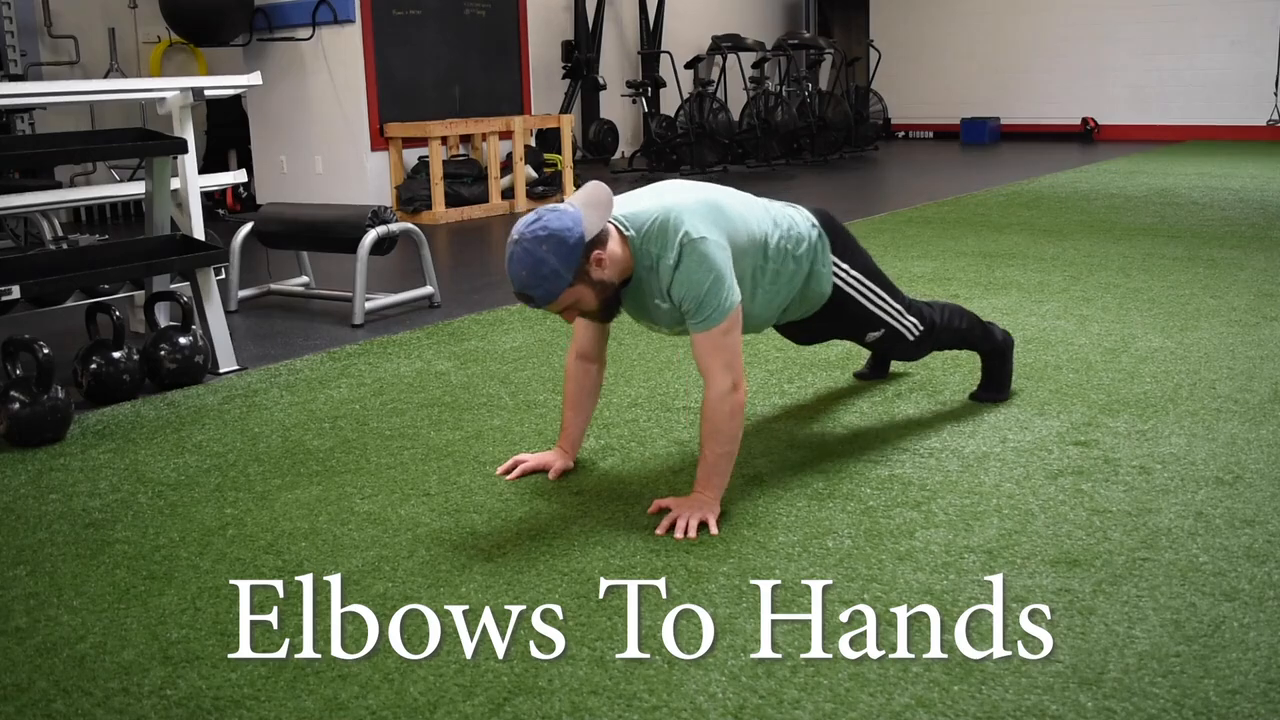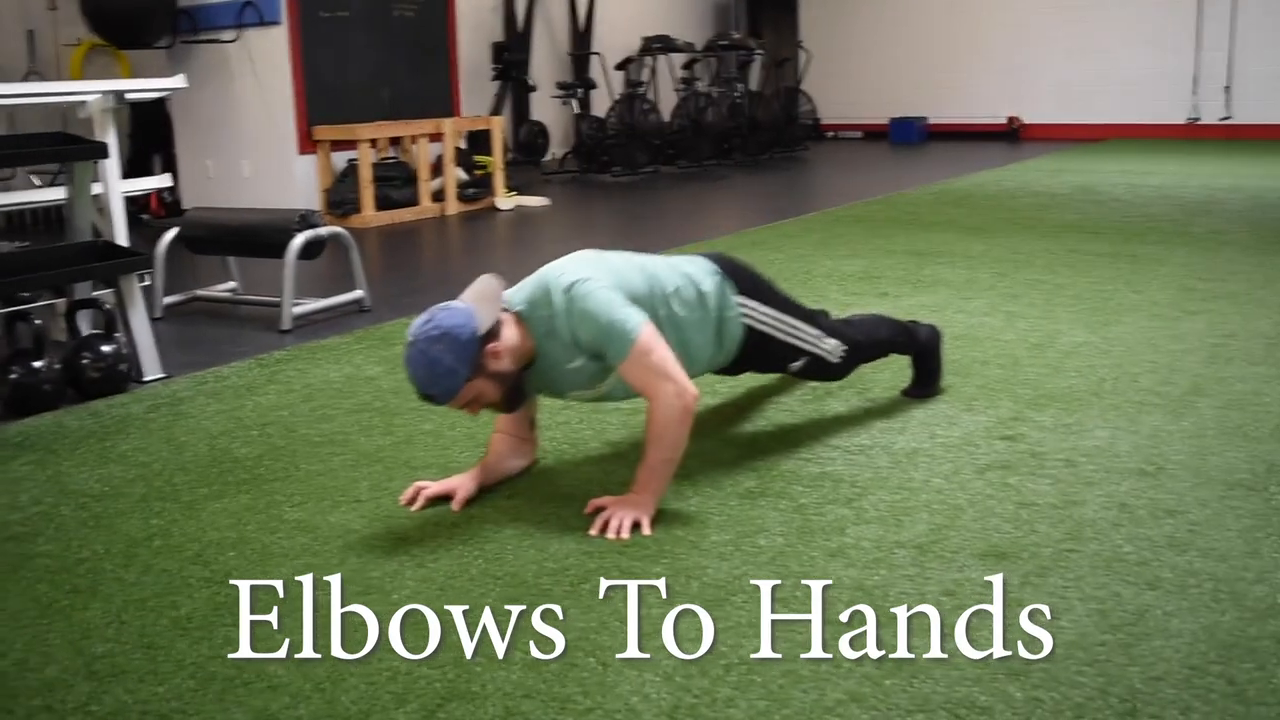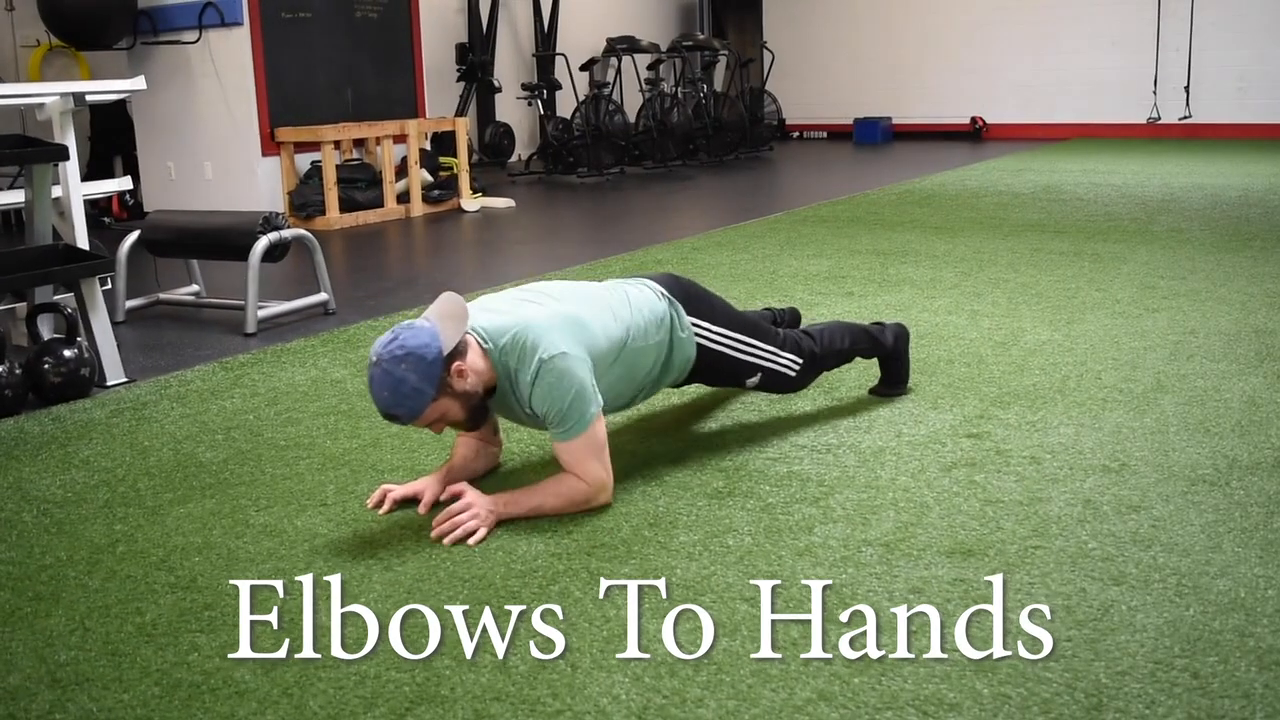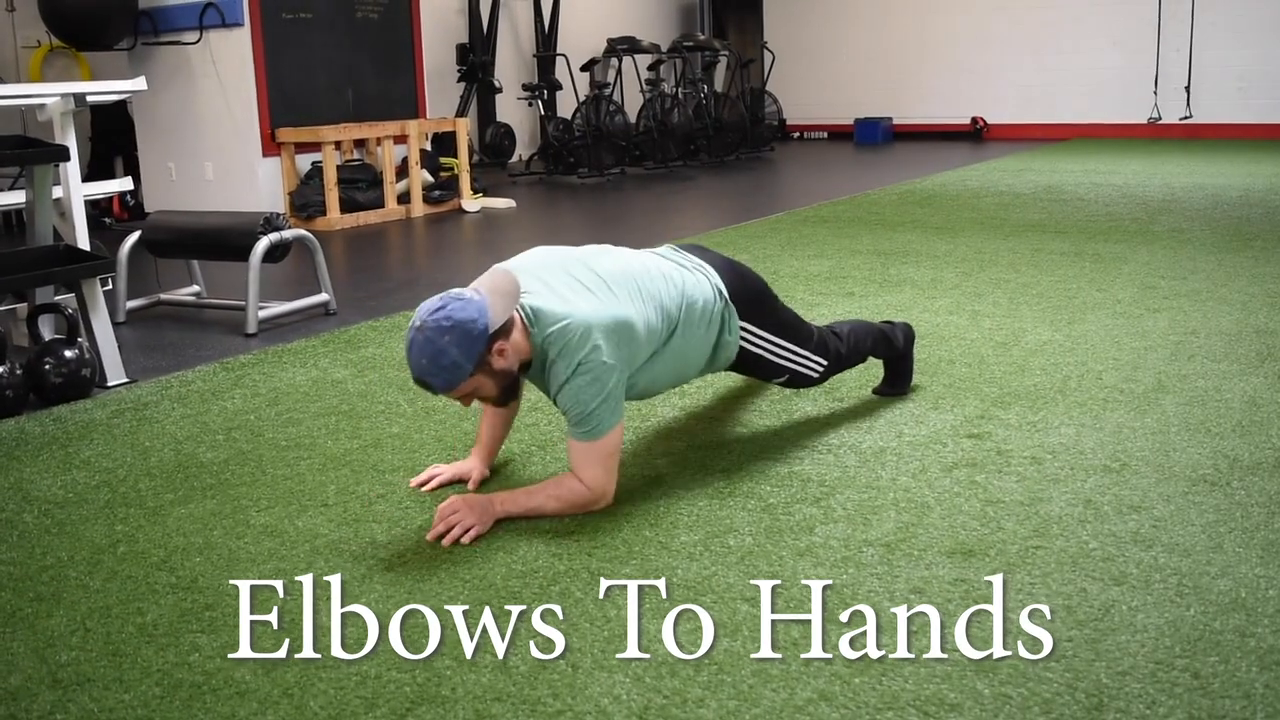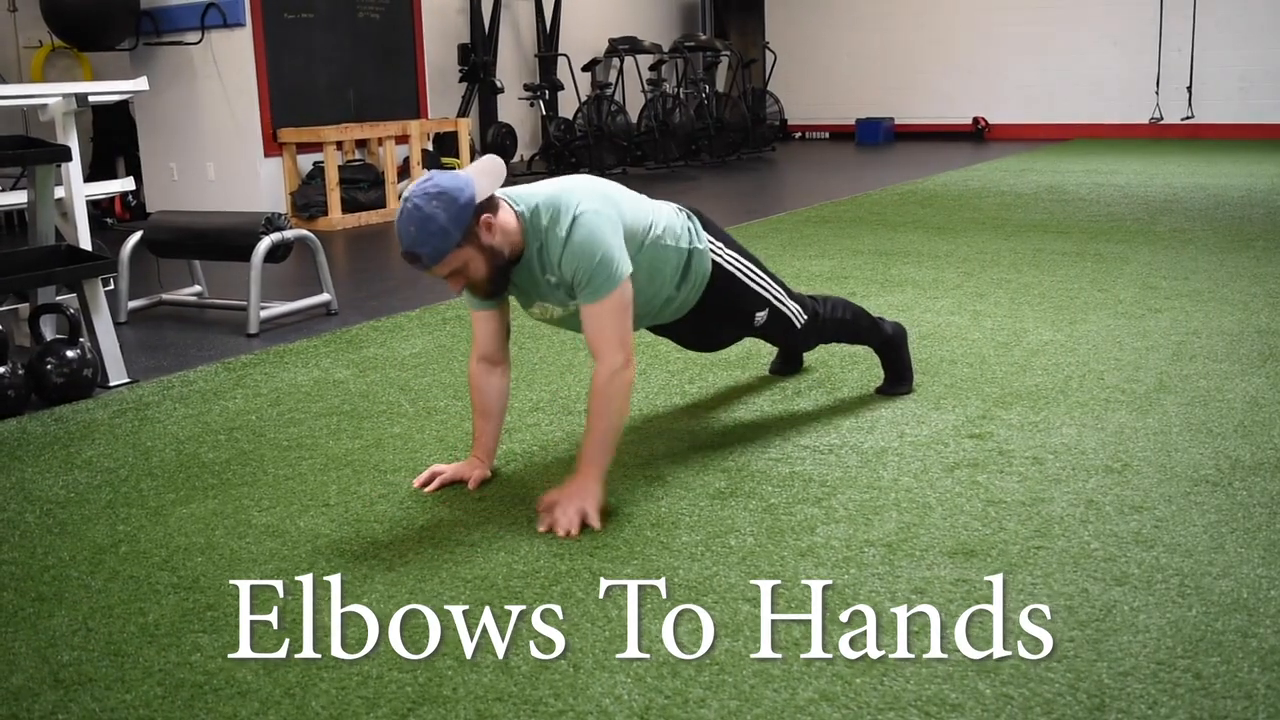
dt=0.7s
person 1, frame 1
left shoulder: (687, 249)
right shoulder: (588, 247)
left elbow: (726, 386)
right elbow: (585, 360)
left wrist: (707, 497)
right wrist: (564, 450)
left hip: (814, 258)
right hip: (774, 284)
left knee: (912, 333)
right knee: (830, 335)
left ankle: (992, 343)
right ankle: (879, 354)
person 1, frame 2
left shoulder: (578, 301)
right shoulder: (503, 343)
left elbow: (676, 397)
right elbow: (518, 443)
left wrist: (641, 499)
right wrist: (471, 477)
left hip: (724, 303)
right hip: (693, 330)
left knee: (835, 353)
left ankle: (918, 341)
right ankle: (811, 315)
person 1, frame 3
left shoulder: (548, 364)
right shoulder: (456, 345)
left elbow: (595, 484)
right elbow: (484, 445)
left wrist: (495, 507)
right wrist: (440, 477)
left hip: (678, 322)
right hip: (634, 309)
left knee: (797, 360)
left ankle: (884, 340)
right ankle: (778, 317)
person 1, frame 4
left shoulder: (582, 354)
right shoulder: (500, 288)
left elbow: (596, 489)
right elbow: (511, 380)
left wrist: (493, 505)
right wrist: (480, 456)
left hip: (724, 310)
right hip: (677, 269)
left knee: (818, 359)
left ankle: (893, 341)
person 1, frame 5
left shoulder: (579, 231)
right shoulder: (481, 240)
left elbow: (615, 363)
right elbow: (489, 360)
left wrist: (588, 483)
right wrist: (480, 459)
left hip: (693, 260)
left knee: (798, 319)
right knee: (719, 340)
left ankle: (885, 337)
right ankle: (790, 354)
